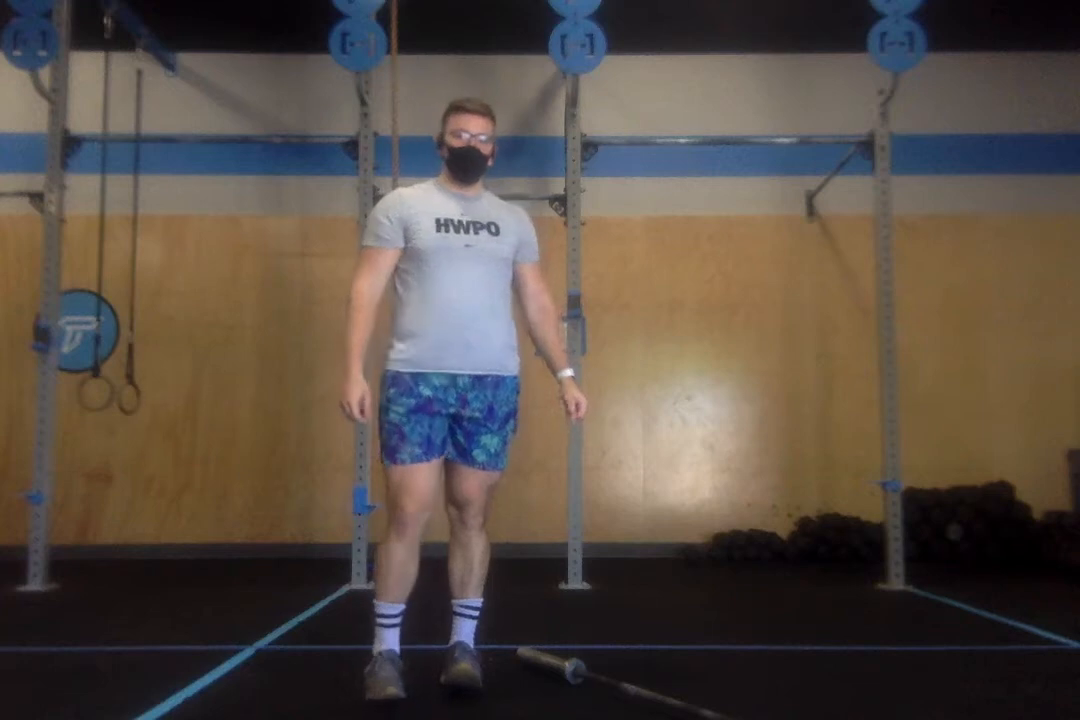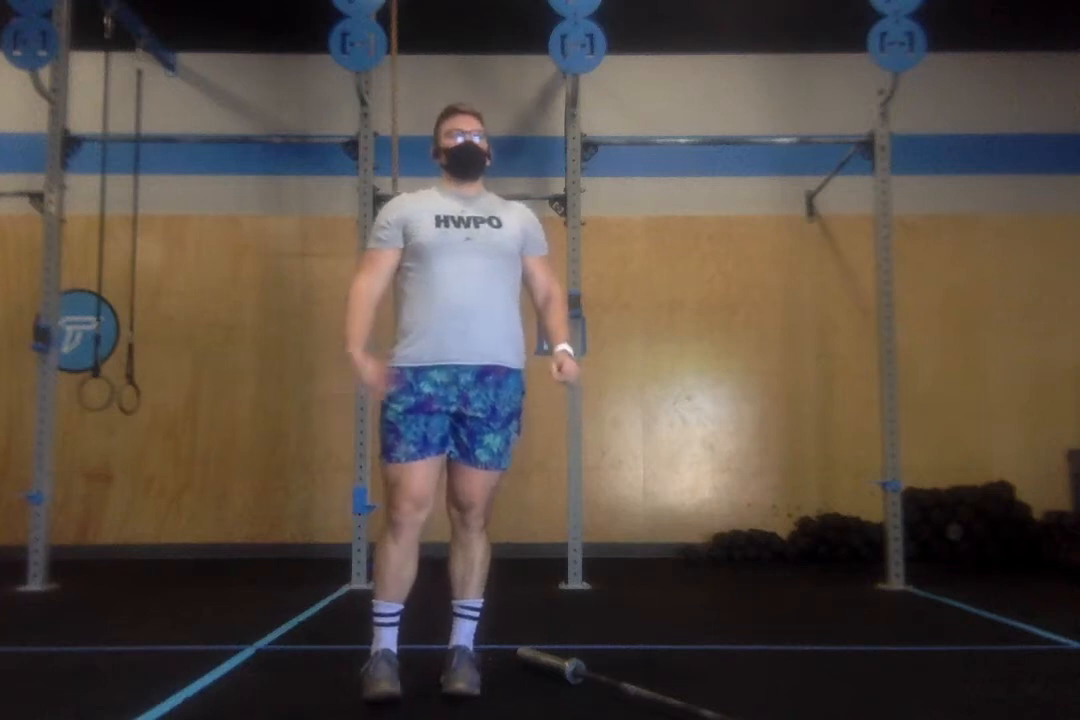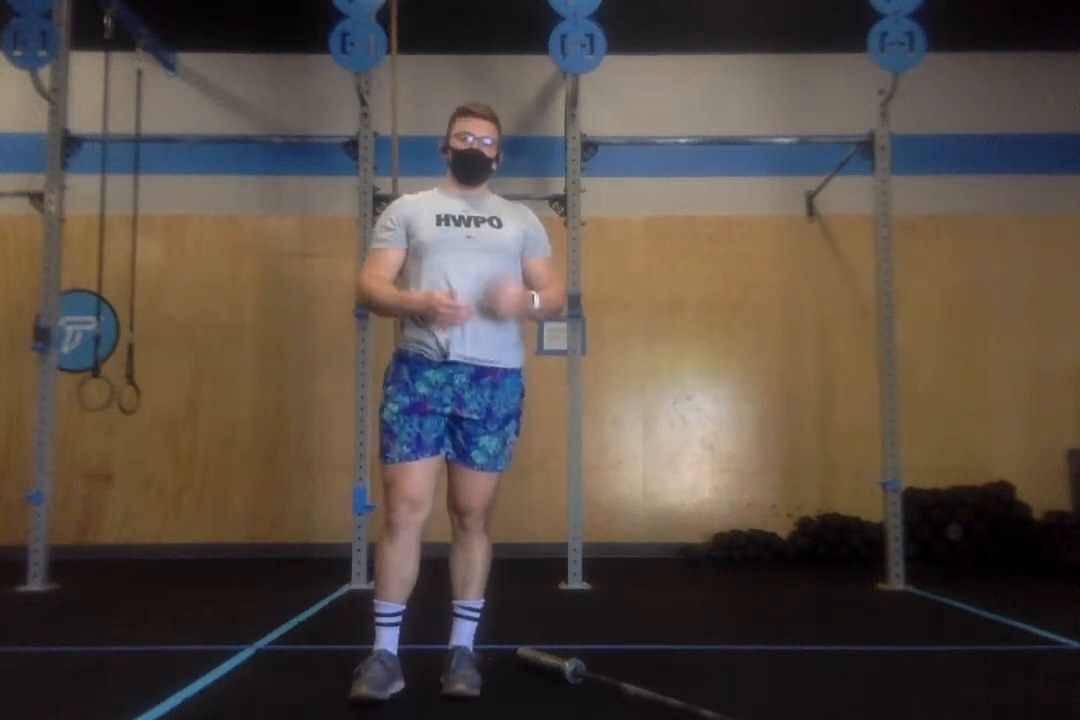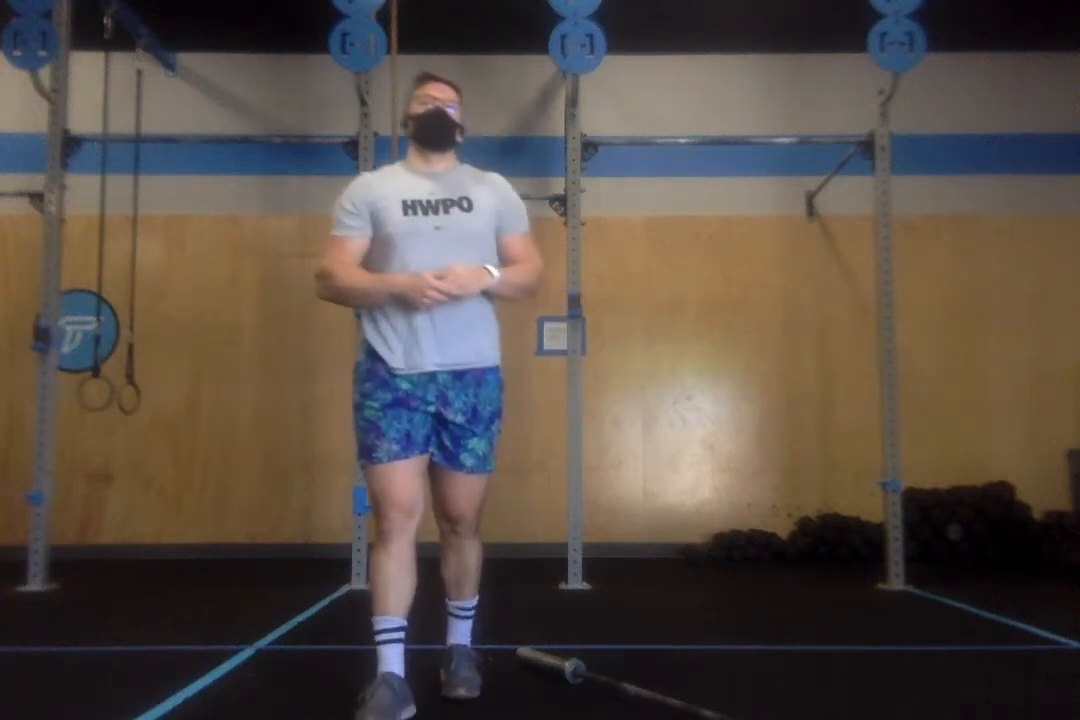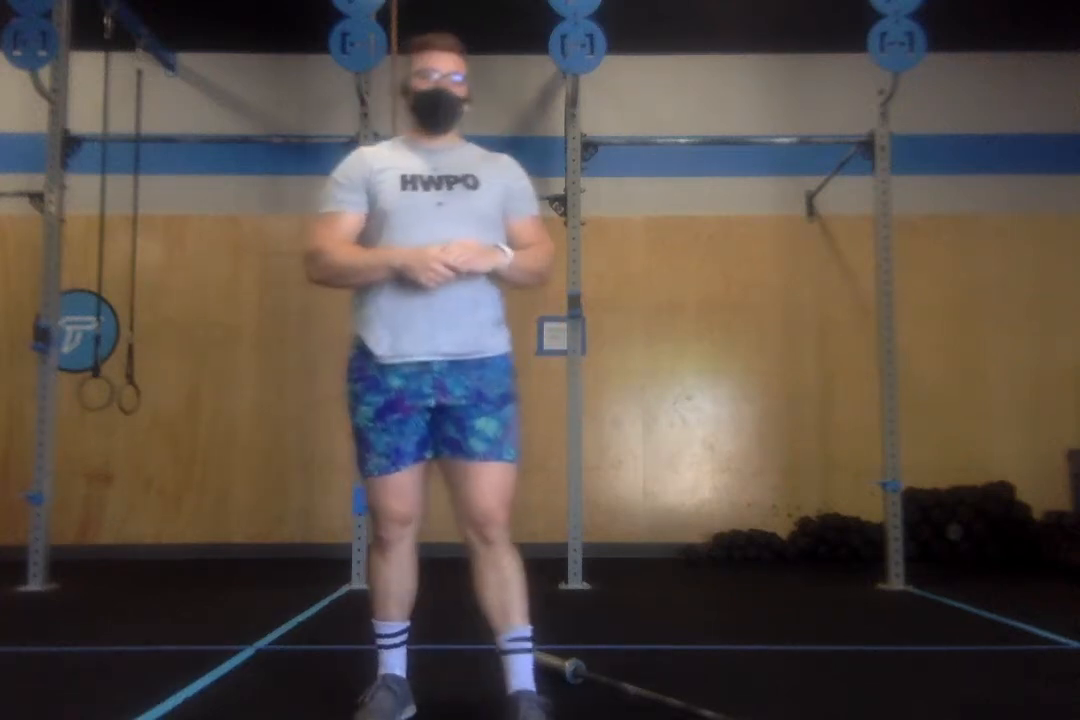
dt=1s
person 1, frame 1
left shoulder: (514, 220)
right shoulder: (401, 205)
left elbow: (537, 303)
right elbow: (367, 289)
left wrist: (564, 375)
right wrist: (354, 370)
left hip: (492, 383)
right hip: (417, 380)
left knee: (470, 515)
right knee: (409, 514)
left ankle: (462, 642)
right ankle: (385, 650)
person 1, frame 2
left shoulder: (519, 217)
right shoulder: (403, 210)
left elbow: (547, 290)
right elbow: (368, 285)
left wrist: (562, 345)
right wrist: (358, 349)
left hip: (495, 379)
right hip: (417, 377)
left knee: (471, 515)
right knee: (406, 511)
left ankle: (462, 648)
right ankle: (383, 650)
person 1, frame 3
left shoulder: (522, 220)
right shoulder: (406, 209)
left elbow: (554, 290)
right elbow: (370, 285)
left wrist: (529, 300)
right wrist: (418, 303)
left hip: (495, 379)
right hip: (418, 373)
left knee: (472, 516)
right knee: (404, 511)
left ankle: (462, 647)
right ankle: (384, 653)
person 1, frame 4
left shoulder: (495, 191)
right shoulder: (369, 189)
left elbow: (530, 274)
right elbow: (330, 278)
left wrist: (484, 276)
right wrist: (401, 284)
left hip: (473, 377)
right hip: (391, 376)
left knee: (460, 521)
right knee: (397, 518)
left ankle: (459, 644)
person 1, frame 5
left shoulder: (501, 170)
right shoulder: (365, 166)
left elbow: (541, 260)
right elbow: (321, 260)
left wrist: (493, 256)
right wrist: (400, 258)
left hip: (480, 369)
right hip: (387, 370)
left knee: (490, 526)
right knee: (394, 526)
